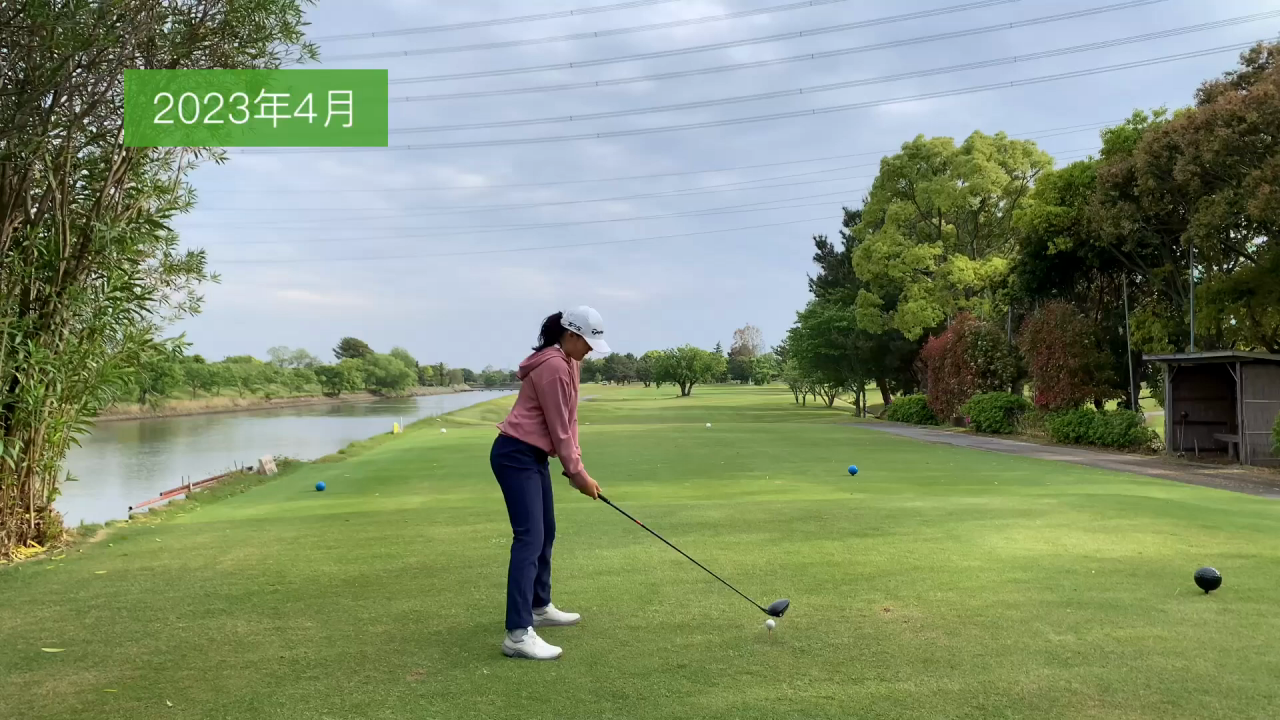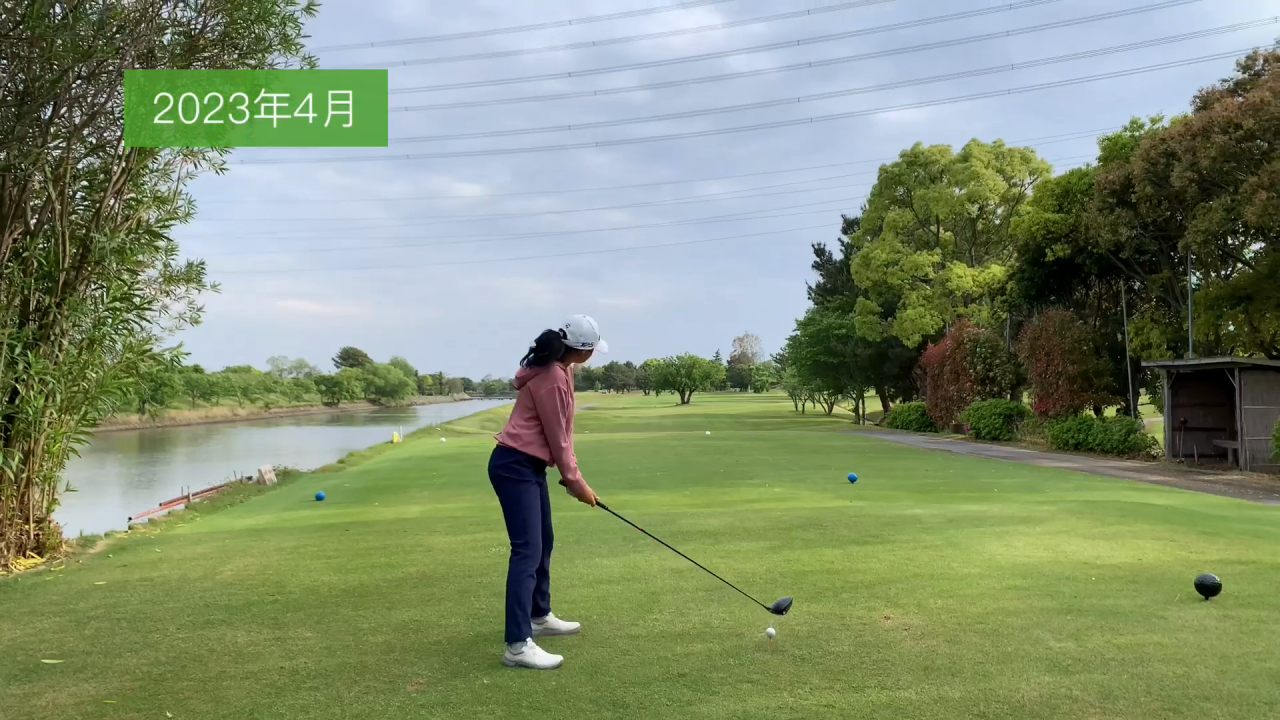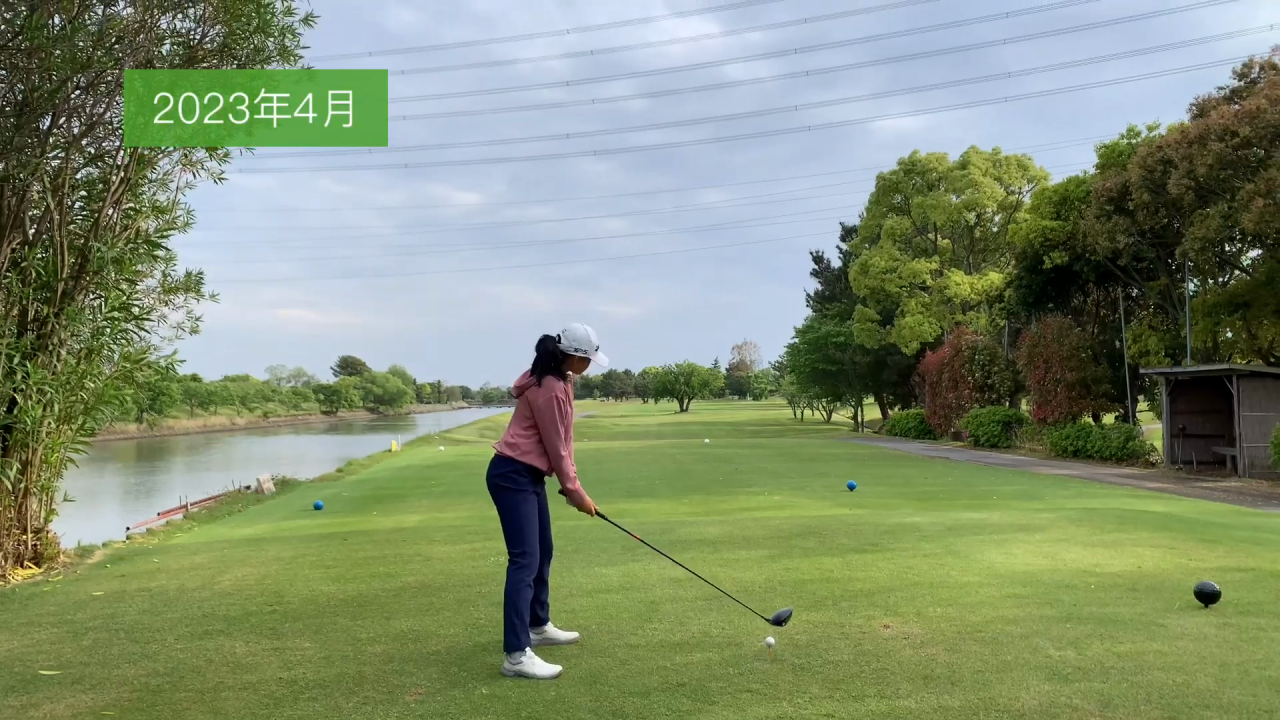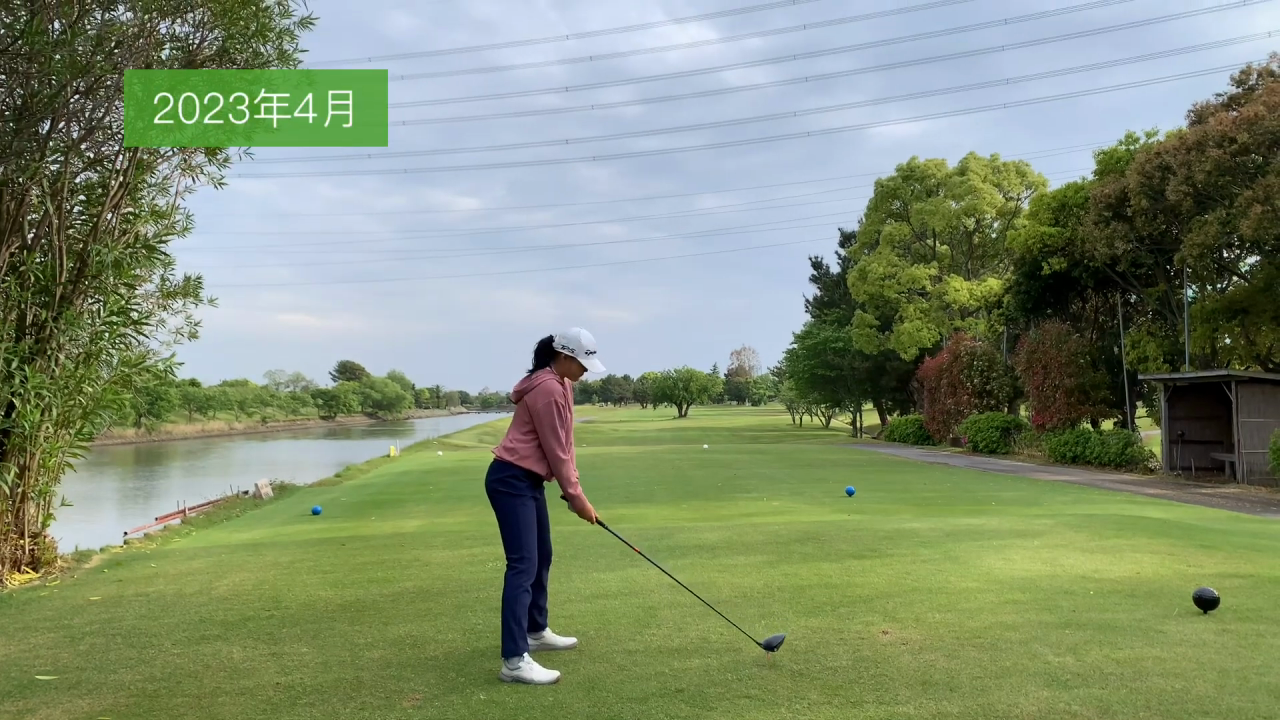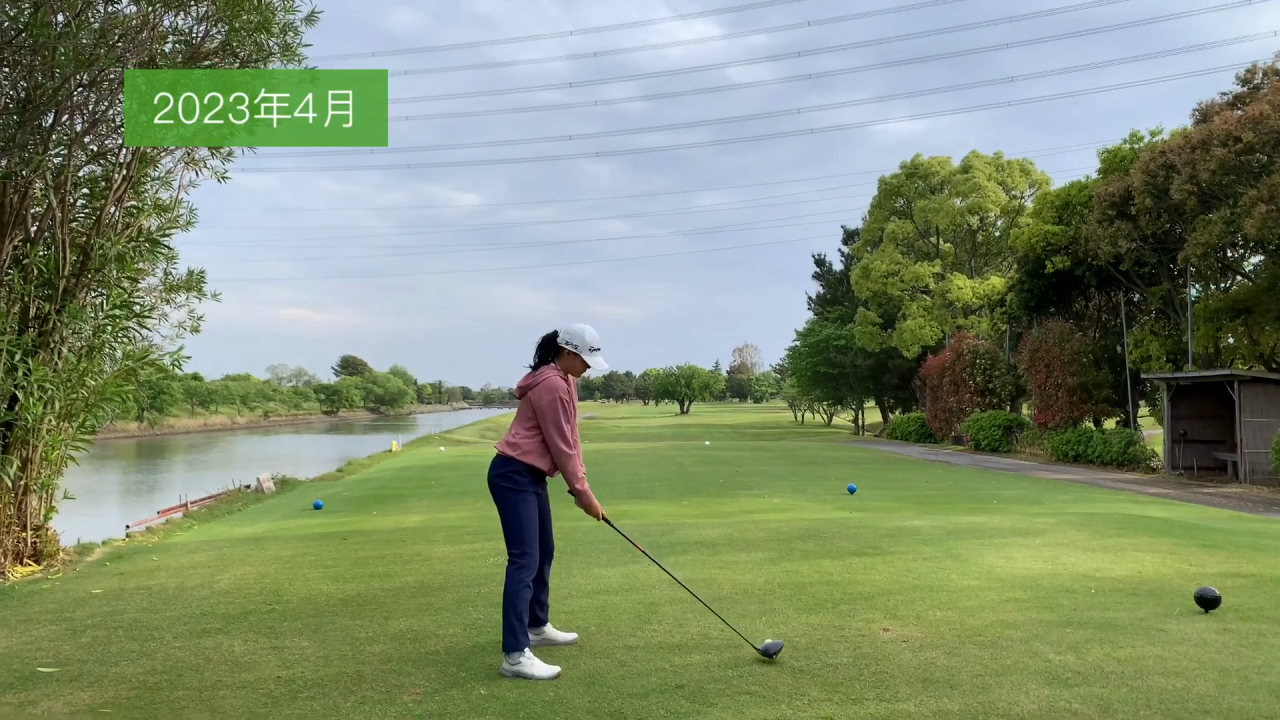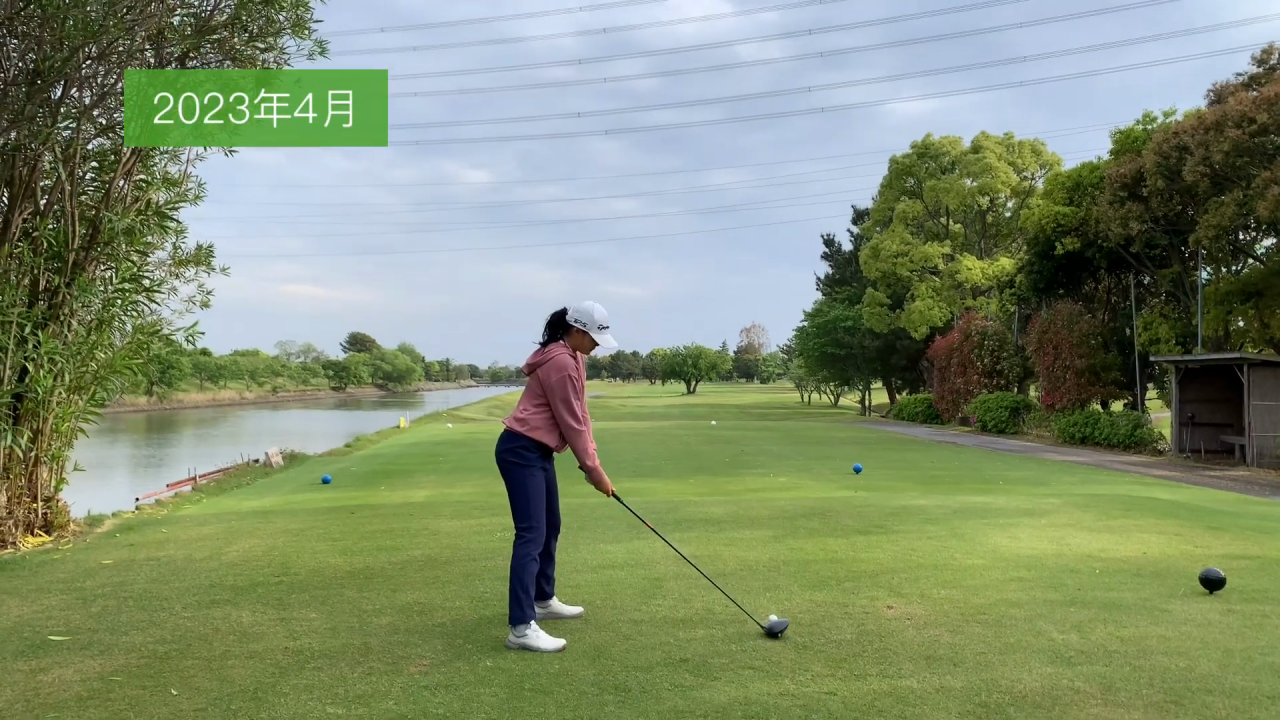
dt=0.4s
person 1, frame 1
left shoulder: (568, 362)
right shoulder: (553, 367)
left elbow: (569, 420)
right elbow: (557, 428)
left wrist: (577, 465)
right wrist: (579, 474)
left hip: (534, 455)
right hip: (516, 454)
left knee: (545, 532)
right knee: (529, 537)
left ankle: (539, 607)
right ankle: (518, 633)
person 1, frame 2
left shoulder: (560, 370)
right shoulder: (551, 378)
left elbow: (563, 431)
right elbow: (557, 437)
left wrist: (572, 474)
right wrist: (576, 482)
left hip: (530, 465)
right hip: (515, 465)
left knee: (543, 542)
right knee: (528, 549)
left ankle: (539, 617)
right ankle: (518, 645)
person 1, frame 3
left shoulder: (560, 379)
right shoulder: (549, 387)
left elbow: (563, 439)
right elbow: (555, 446)
left wrist: (573, 482)
right wrist: (575, 492)
left hip: (529, 475)
right hip: (512, 475)
left knee: (542, 551)
right knee: (524, 559)
left ankle: (538, 626)
right ankle: (516, 655)
person 1, frame 4
left shoulder: (559, 384)
right shoulder: (548, 390)
left elbow: (565, 443)
right elbow: (556, 451)
left wrist: (574, 488)
right wrist: (577, 498)
left hip: (528, 480)
right hip: (511, 480)
left knee: (542, 557)
right knee: (523, 565)
left ankle: (536, 632)
right ankle: (515, 660)
person 1, frame 5
left shoulder: (563, 379)
right shoulder: (552, 386)
left elbow: (571, 437)
right elbow: (561, 447)
left wrist: (582, 483)
right wrist: (583, 493)
left hip: (531, 475)
right hip: (514, 475)
left knee: (543, 552)
right knee: (524, 560)
left ankle: (537, 627)
right ankle: (515, 655)
person 1, frame 6
left shoulder: (571, 357)
right shoulder: (560, 364)
left elbow: (580, 414)
right elbow: (571, 423)
left wrist: (592, 459)
right wrist: (594, 470)
left hip: (538, 451)
right hip: (521, 450)
left knee: (550, 527)
right knee: (531, 534)
left ankle: (543, 601)
right ankle: (521, 628)
